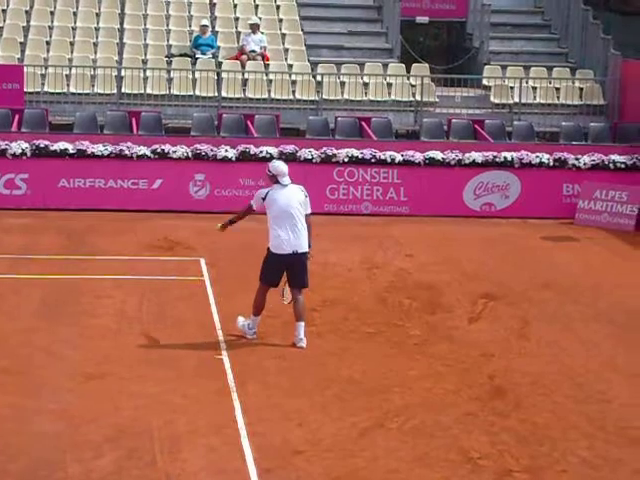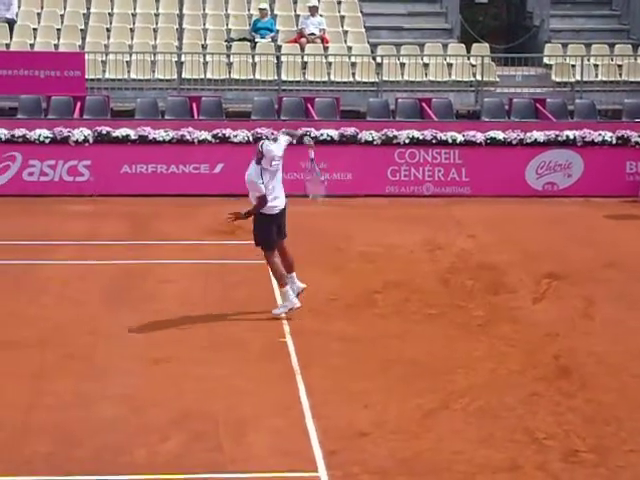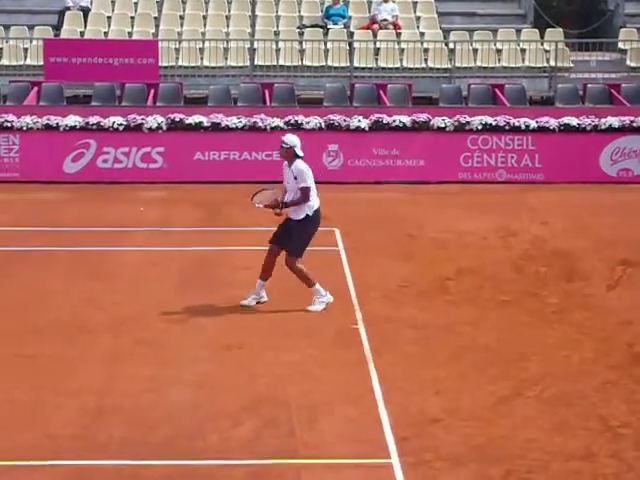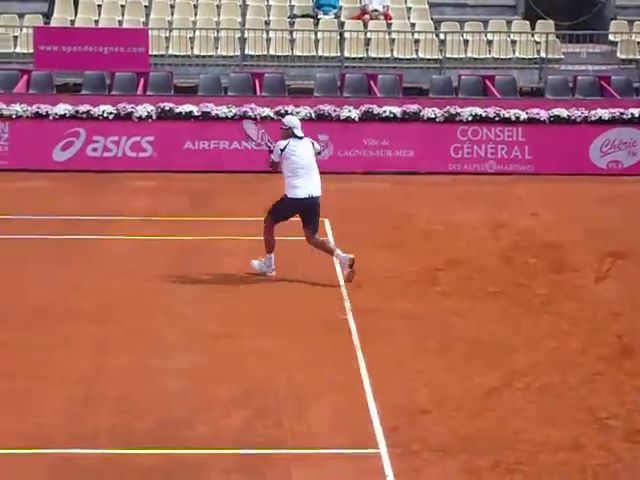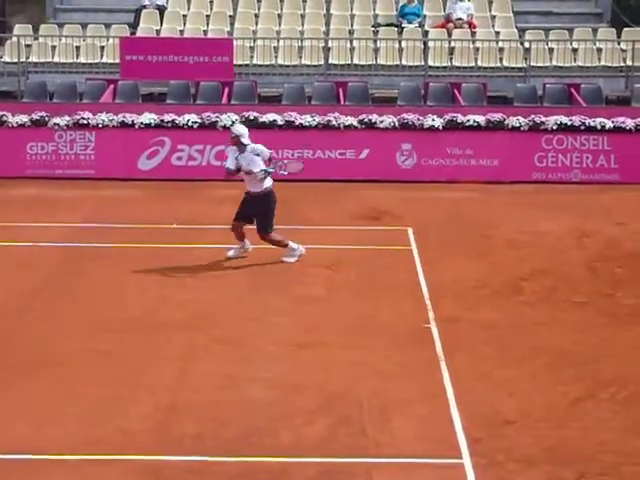
dt=1s
person 1, frame 1
left shoulder: (266, 194)
right shoulder: (300, 191)
left elbow: (247, 210)
right elbow: (307, 220)
left wrist: (230, 221)
right wrist: (308, 246)
left hip: (278, 250)
right hip: (300, 248)
left knee: (264, 287)
right knee: (297, 293)
left ankle: (251, 328)
right ankle: (300, 336)
person 1, frame 2
left shoulder: (254, 176)
right shoulder: (275, 153)
left elbow: (262, 203)
right elbow: (286, 134)
left wrist: (245, 215)
right wrist: (300, 138)
left hip: (266, 214)
right hip: (280, 208)
left knee: (271, 255)
right knee: (281, 246)
left ankle: (288, 299)
right ankle: (294, 284)
person 1, frame 3
left shoulder: (301, 168)
right shoulder: (286, 165)
left elbow: (305, 198)
left wrist: (282, 205)
right wrist: (280, 205)
left hip: (308, 218)
right hip: (294, 216)
left knee: (291, 262)
right knee: (272, 252)
left ankle: (322, 295)
right ankle: (259, 293)
person 1, frame 4
left shoulder: (281, 145)
right shoulder: (309, 142)
left elbow: (274, 168)
right elbow: (319, 150)
left wrist: (273, 154)
left hip: (295, 196)
right hip: (314, 197)
left knee: (269, 222)
right knee: (312, 237)
left ankle: (268, 264)
right ankle: (343, 258)
person 1, frame 5
left shoulder: (256, 149)
right shoulder: (234, 152)
left elbow: (272, 158)
right elbow: (228, 174)
left wrist: (268, 171)
right wrist: (241, 170)
left hip: (265, 195)
right hip: (251, 195)
left knee: (265, 235)
right knee: (236, 226)
left ankle: (295, 249)
right ankle: (243, 246)
